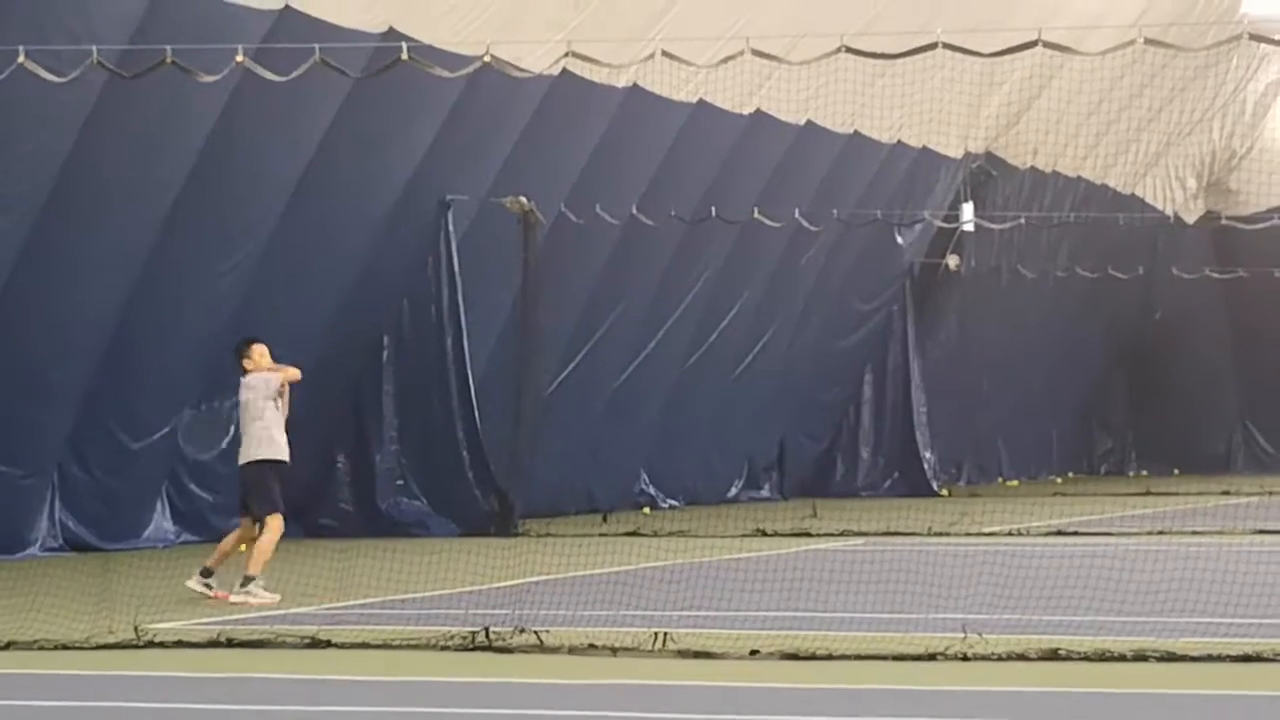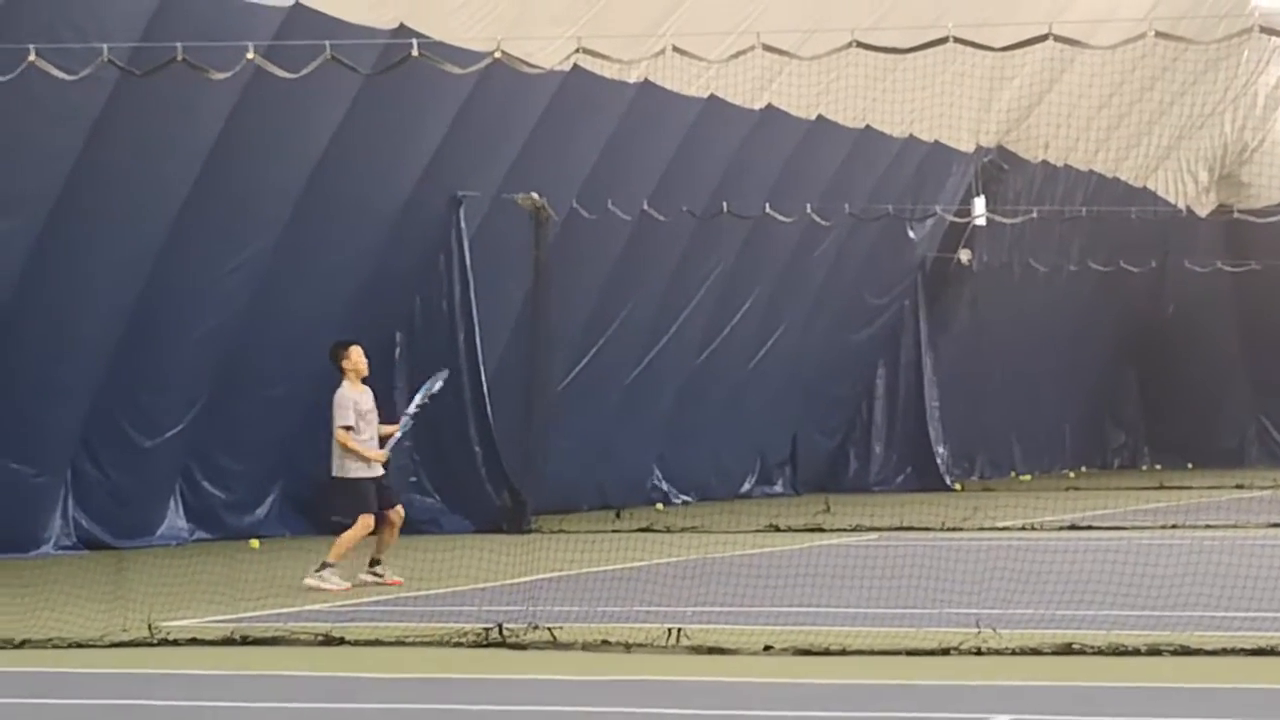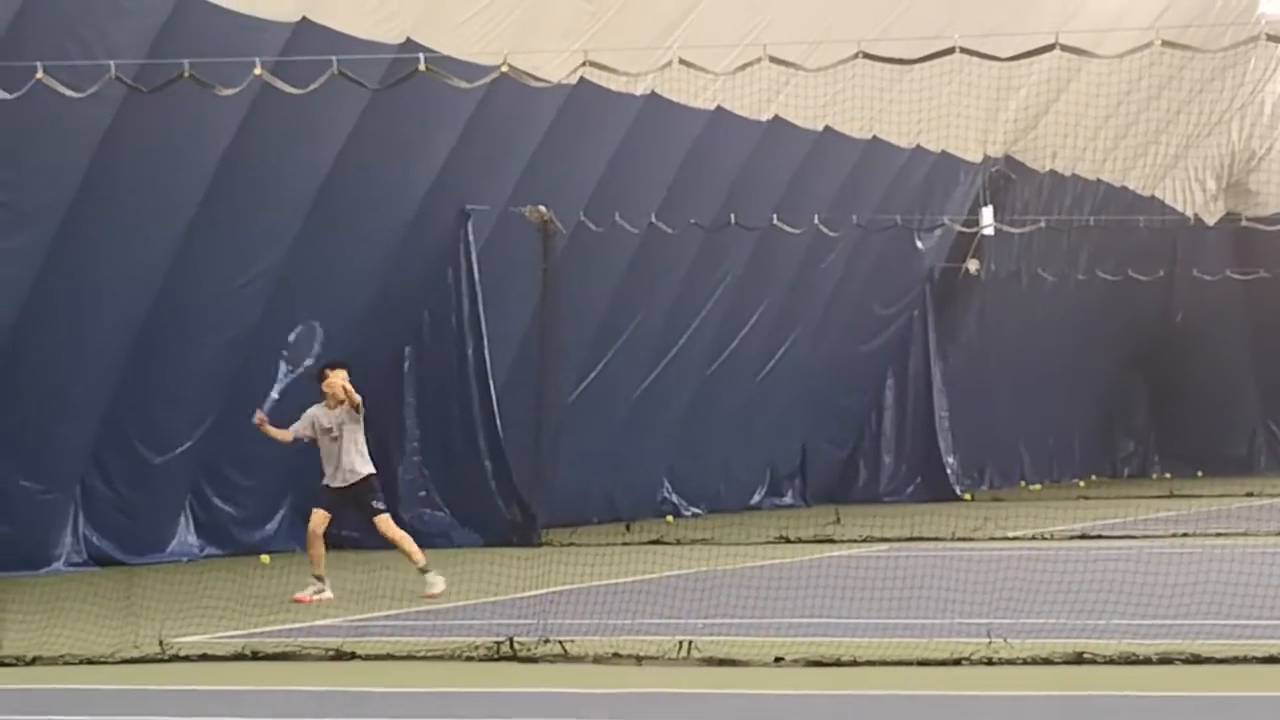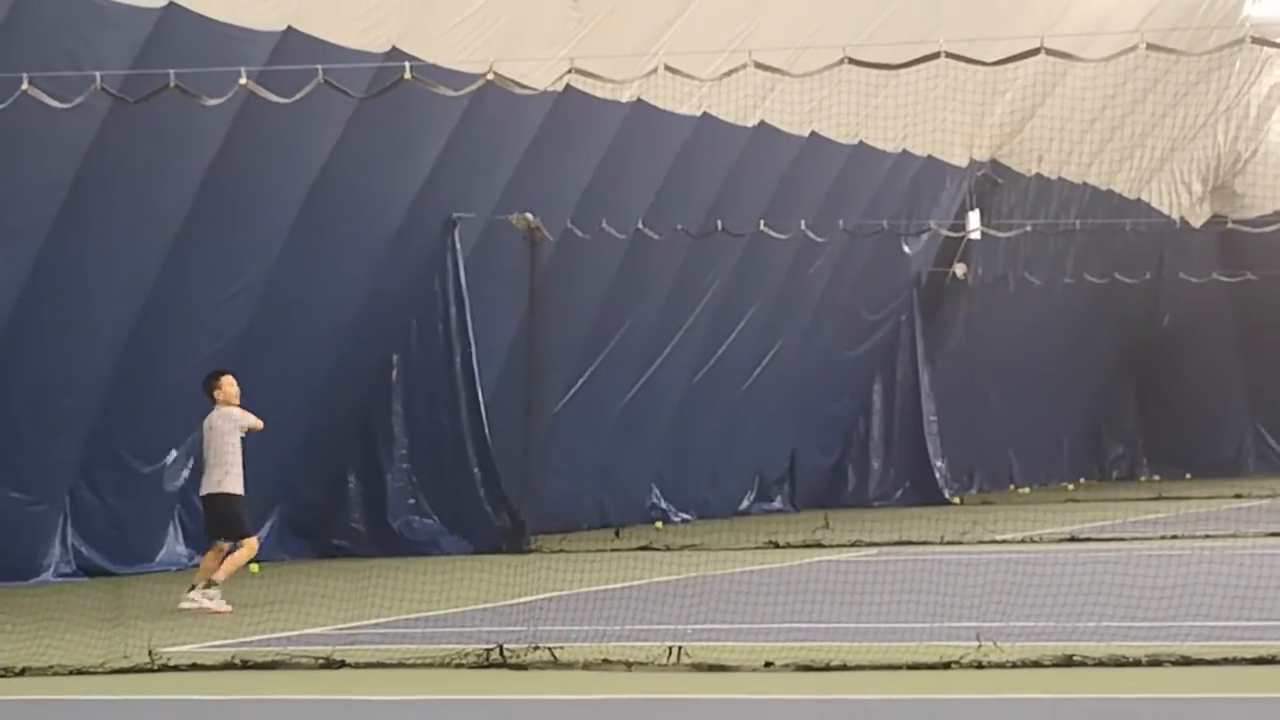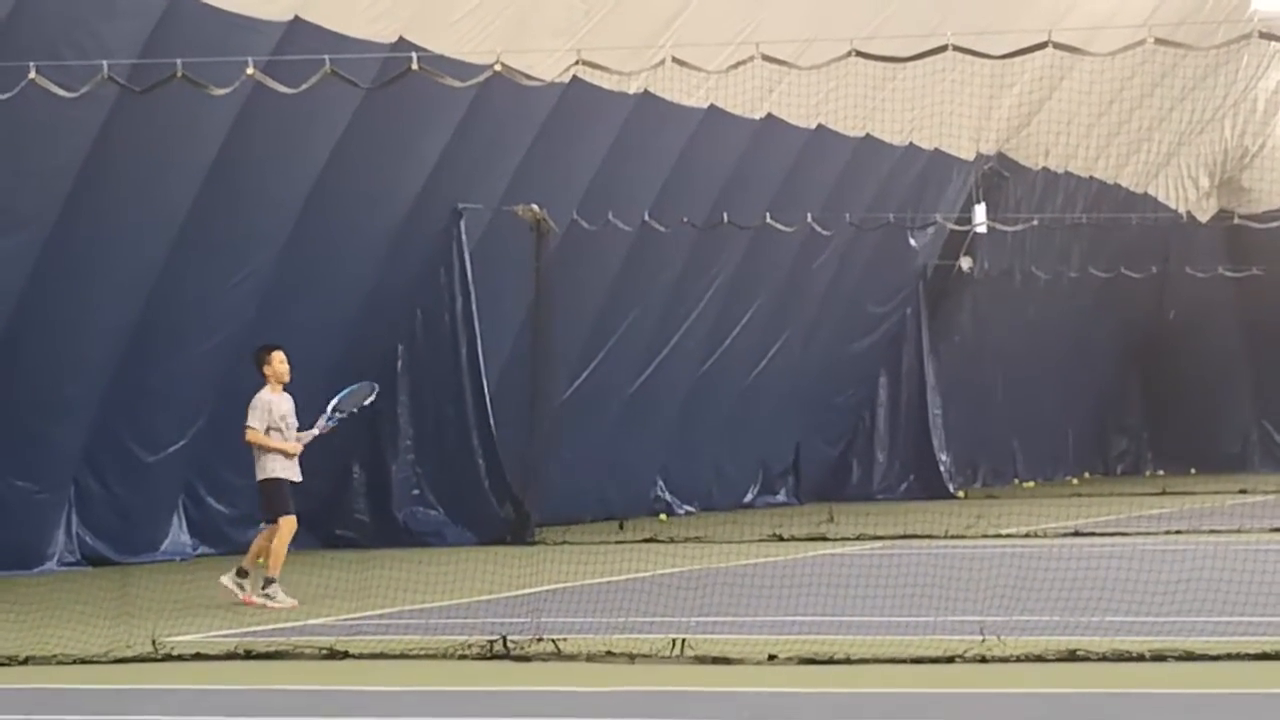
dt=1s
person 1, frame 1
left shoulder: (263, 389)
right shoulder: (256, 381)
left elbow: (279, 420)
right elbow: (295, 374)
left wrist: (282, 389)
right wrist: (277, 372)
left hip: (263, 463)
right hip: (260, 463)
left knee: (248, 528)
right knee: (274, 525)
left ankle: (204, 576)
right ankle: (248, 586)
person 1, frame 2
left shoulder: (366, 392)
right shoulder: (345, 396)
right elbow: (341, 436)
left wrist: (395, 428)
right wrist: (368, 454)
left hip: (373, 470)
right hip: (352, 471)
left knee: (396, 516)
right knee: (365, 525)
left ankle: (375, 568)
right ankle: (322, 572)
person 1, frame 3
left shoulder: (351, 407)
right shoulder: (313, 414)
left elbow: (355, 399)
right elbow: (287, 436)
left wrist: (344, 385)
right wrist: (265, 427)
left hip: (360, 478)
right hip: (332, 482)
left knee: (387, 529)
right knee: (314, 529)
left ankle: (427, 573)
right ankle: (319, 584)
person 1, frame 4
left shoulder: (209, 421)
right shoulder: (232, 414)
right elbow: (259, 424)
left hip: (209, 491)
right hip: (226, 491)
left knee: (220, 546)
right knee: (249, 546)
left ankle: (195, 593)
right ankle: (209, 589)
person 1, frame 5
left shoulder: (287, 399)
right shoulder: (263, 399)
right elbow: (252, 436)
left wrist: (313, 432)
right wrist: (286, 446)
left hip: (288, 473)
right hip: (273, 473)
left knee: (271, 530)
right knee: (285, 526)
left ankle: (238, 576)
right ankle: (269, 589)
